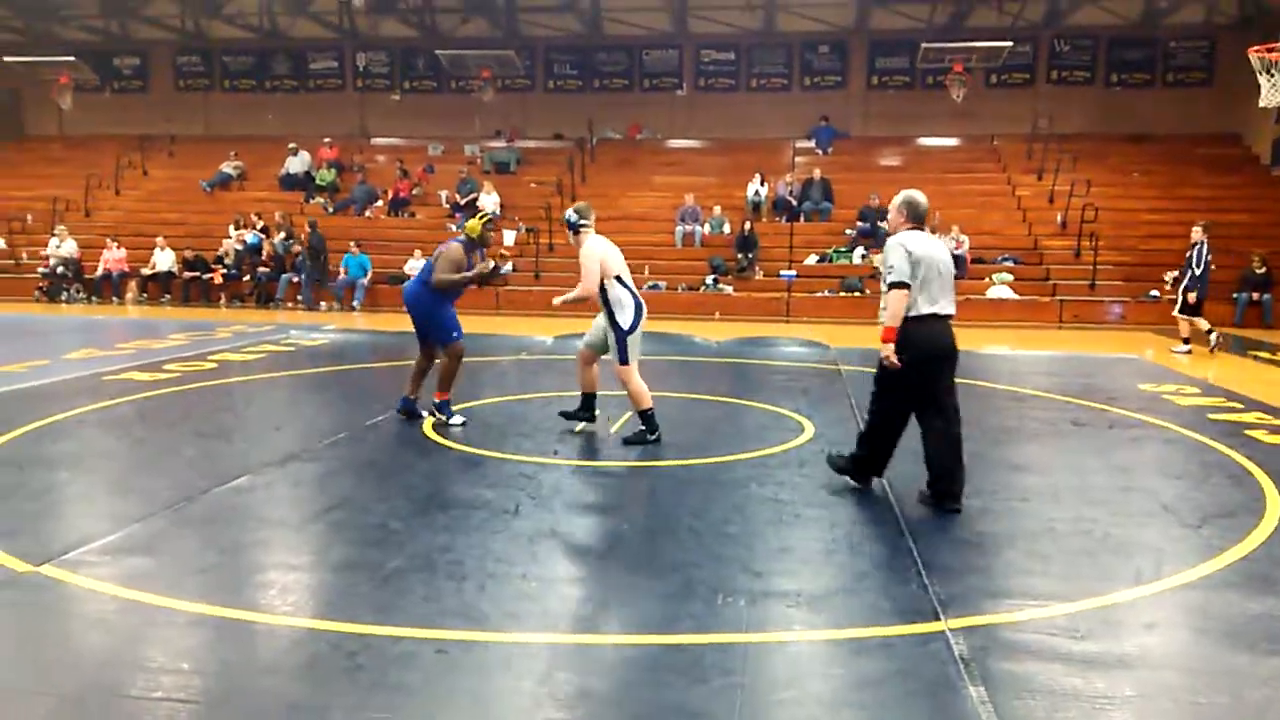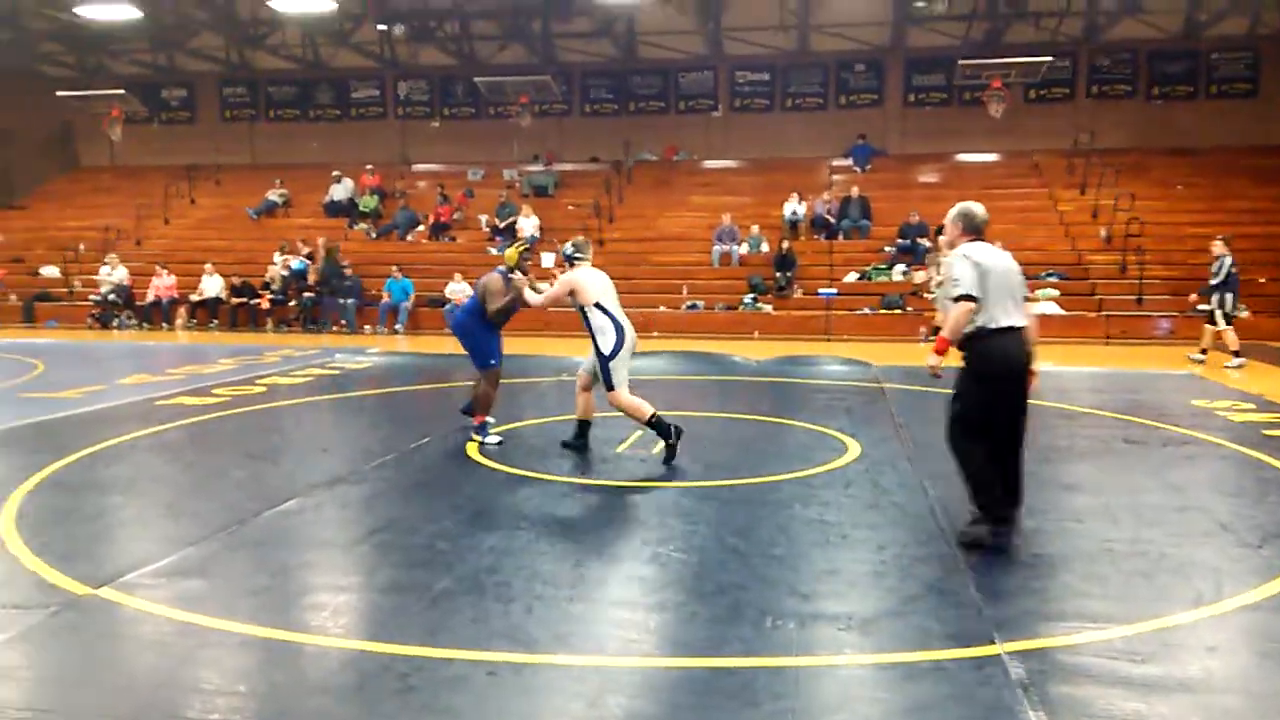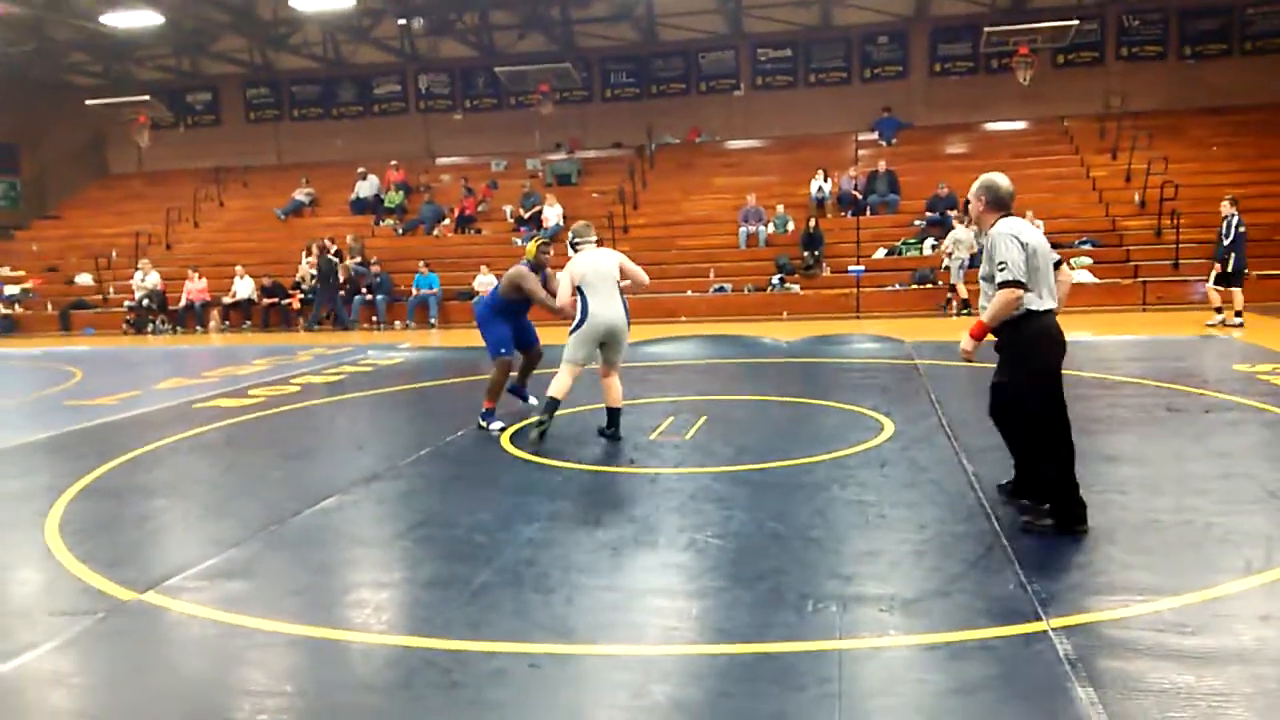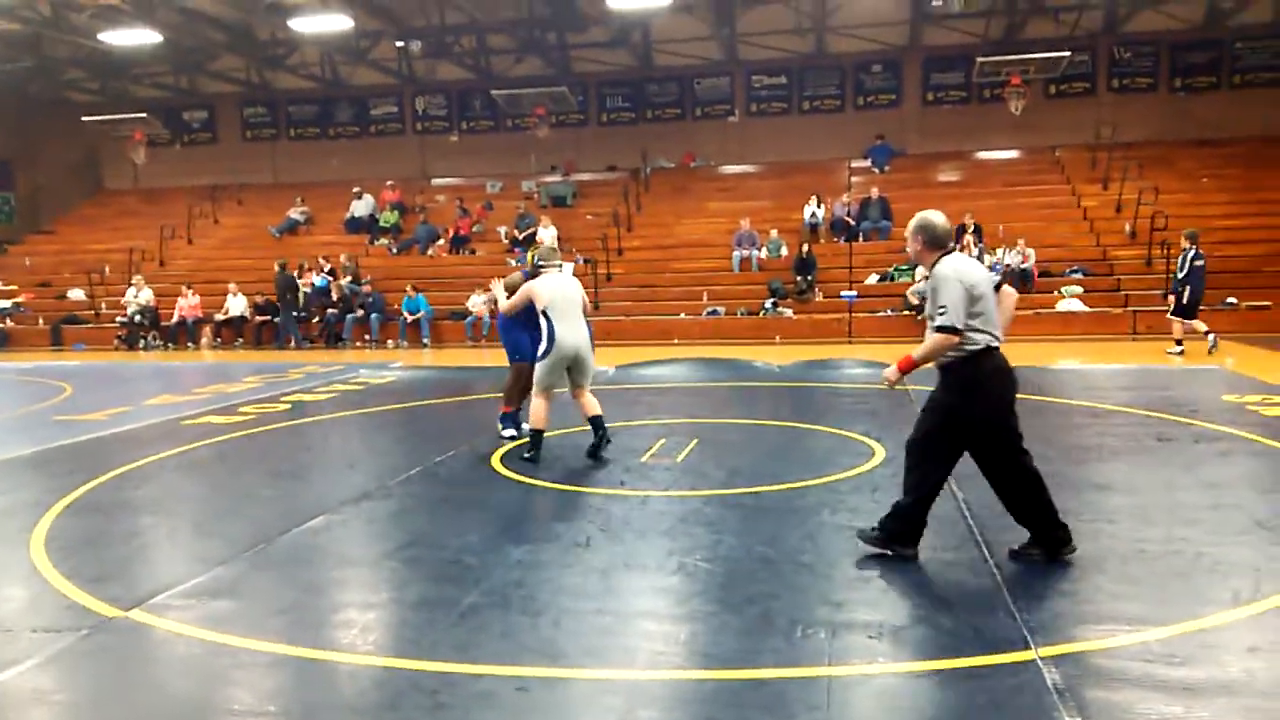
dt=0.4s
person 1, frame 1
left shoulder: (899, 243)
right shoulder: (940, 246)
left elbow: (900, 292)
left wrist: (888, 339)
left hip: (912, 336)
right hip: (943, 336)
left knee: (887, 408)
right knee: (941, 414)
left ankle: (861, 466)
right ankle: (947, 490)
person 1, frame 2
left shoulder: (963, 255)
right shoulder: (1005, 257)
left elbow: (965, 305)
right elbow: (1025, 312)
left wrist: (940, 347)
right wrist: (1028, 360)
left hip: (987, 353)
right hip: (1016, 349)
left knee: (967, 435)
right knee: (1006, 437)
left ankle: (994, 516)
right ankle: (1002, 512)
person 1, frame 3
left shoulder: (1002, 234)
right shoulder: (1024, 228)
left elbow: (1011, 293)
right elbow: (1062, 275)
left wrist: (975, 333)
left hip: (1027, 340)
right hip: (1040, 332)
left knee: (1042, 426)
right knee: (1004, 410)
left ankle: (1067, 512)
right ankle: (1030, 484)
person 1, frame 4
left shoulder: (947, 273)
right shoulder: (961, 263)
left elbow: (947, 337)
right elbow: (1008, 294)
left wrist: (903, 367)
right wrist: (991, 334)
left hip: (977, 379)
right hip: (964, 378)
left knee: (1007, 463)
right knee: (927, 450)
left ankle: (1053, 539)
right ankle: (901, 531)
person 2, frame 1
left shoulder: (589, 249)
right shoulder: (598, 243)
left elbow: (590, 291)
left wrist: (565, 299)
right wrist: (578, 291)
left hip: (625, 314)
right hip: (613, 313)
left knee: (626, 373)
right knee: (585, 356)
left ankle: (651, 429)
right ankle: (586, 409)
person 2, frame 2
left shoulder: (572, 277)
right shoulder: (598, 274)
left elbow: (540, 302)
left wrist: (523, 288)
left hip: (611, 339)
right hip: (620, 335)
left knee: (618, 397)
right knee: (583, 383)
left ankle: (669, 432)
right ankle: (580, 438)
person 2, frame 3
left shoulder: (572, 265)
right shoulder: (614, 255)
left elbow: (562, 303)
right elbow: (643, 281)
left wrist: (575, 299)
left hip: (589, 320)
right hip: (618, 319)
left knee: (567, 371)
right knee: (610, 373)
left ankle: (545, 418)
right ankle: (613, 427)
person 2, frame 4
left shoulder: (533, 286)
right shoulder: (574, 282)
left elbow: (506, 309)
right elbow: (586, 309)
left wrist: (499, 294)
left hip: (555, 344)
right hip: (582, 342)
left knee: (540, 396)
right knee: (581, 392)
left ankle: (534, 449)
right ankle: (600, 435)
person 3, frame 1
left shoulder: (478, 250)
right shoulder: (455, 251)
left elbow: (482, 280)
right elbow: (438, 280)
left wrist: (495, 267)
right wrist: (471, 275)
left hip: (419, 298)
right hip: (427, 298)
left knee: (428, 351)
right knee: (455, 349)
left ankle: (409, 402)
right ankle: (441, 404)
person 3, frame 2
left shoulder: (519, 277)
right shoulder: (496, 281)
right elbow: (494, 314)
right wrist: (515, 296)
left hip: (484, 326)
right hip: (472, 325)
left knee: (491, 370)
right knee: (492, 374)
left ankle: (473, 406)
right ankle: (479, 428)
person 3, frame 3
left shoulder: (544, 272)
right shoulder: (523, 273)
left elbow: (557, 293)
right elbow: (543, 301)
right wrist: (567, 313)
left hip: (514, 316)
right hip: (492, 317)
left knee: (535, 352)
right knee: (504, 363)
left ankle: (519, 386)
right ankle: (487, 414)
person 3, frame 4
right shoulder: (519, 279)
left hip: (534, 329)
right hip: (514, 326)
left knee: (534, 372)
right knee: (520, 370)
left ankle: (514, 414)
right ankle: (505, 417)
